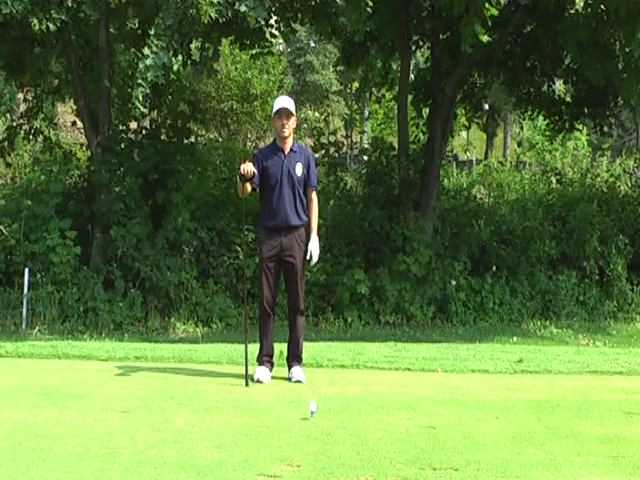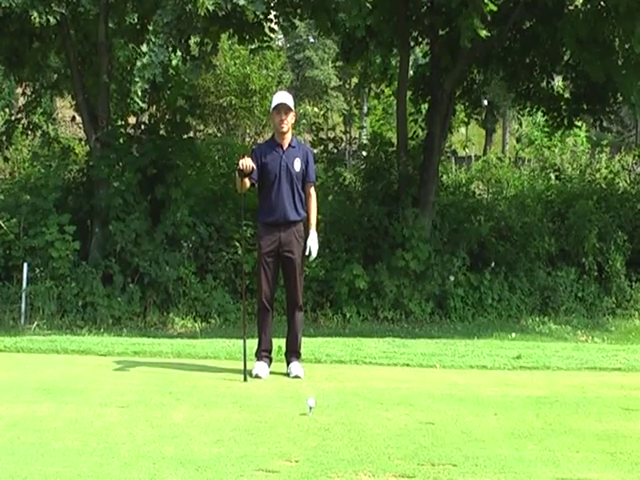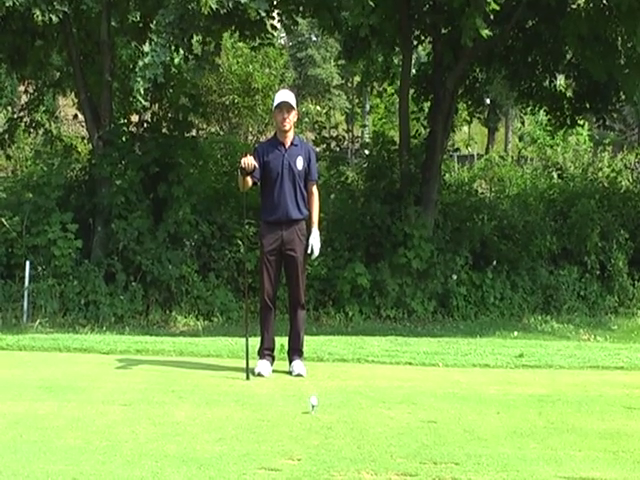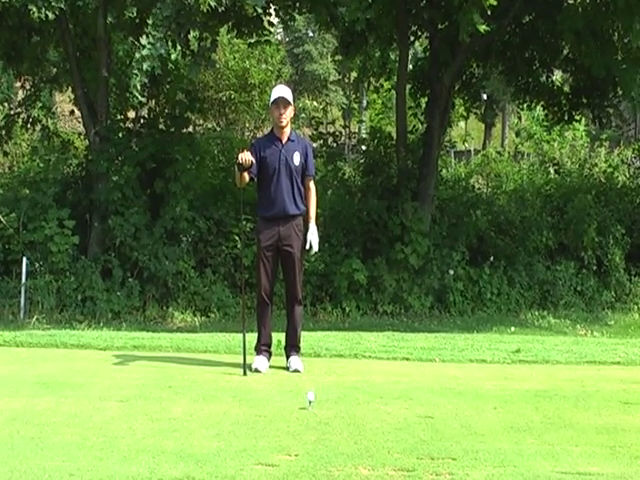
dt=0.4s
person 1, frame 1
left shoulder: (306, 156)
right shoulder: (262, 156)
left elbow: (312, 197)
right elbow: (245, 192)
left wrist: (314, 235)
right wrist: (243, 177)
left hip: (296, 235)
right hip: (269, 235)
left knee: (296, 302)
right knee: (266, 301)
left ankle: (295, 363)
right ankle: (264, 362)
person 1, frame 2
left shoulder: (304, 152)
right shoulder: (260, 151)
left elbow: (310, 193)
right elbow: (243, 188)
left wrist: (312, 231)
right wrist: (242, 173)
left hip: (294, 230)
right hip: (267, 230)
left knee: (295, 297)
right knee: (265, 296)
left ankle: (294, 357)
right ankle: (263, 357)
person 1, frame 3
left shoulder: (306, 150)
right shoulder: (263, 150)
left elbow: (313, 191)
right elbow: (246, 186)
left wrist: (315, 229)
right wrist: (244, 171)
left hip: (297, 229)
right hip: (269, 229)
left knee: (297, 296)
right knee: (267, 295)
left ankle: (296, 356)
right ankle: (266, 355)
person 1, frame 4
left shoulder: (303, 146)
right shoulder: (259, 146)
left elbow: (309, 186)
right elbow: (242, 182)
left wrist: (312, 224)
right wrist: (241, 167)
left hip: (293, 224)
right hip: (266, 225)
left knee: (294, 291)
right knee: (264, 291)
left ankle: (293, 352)
right ankle: (262, 351)
